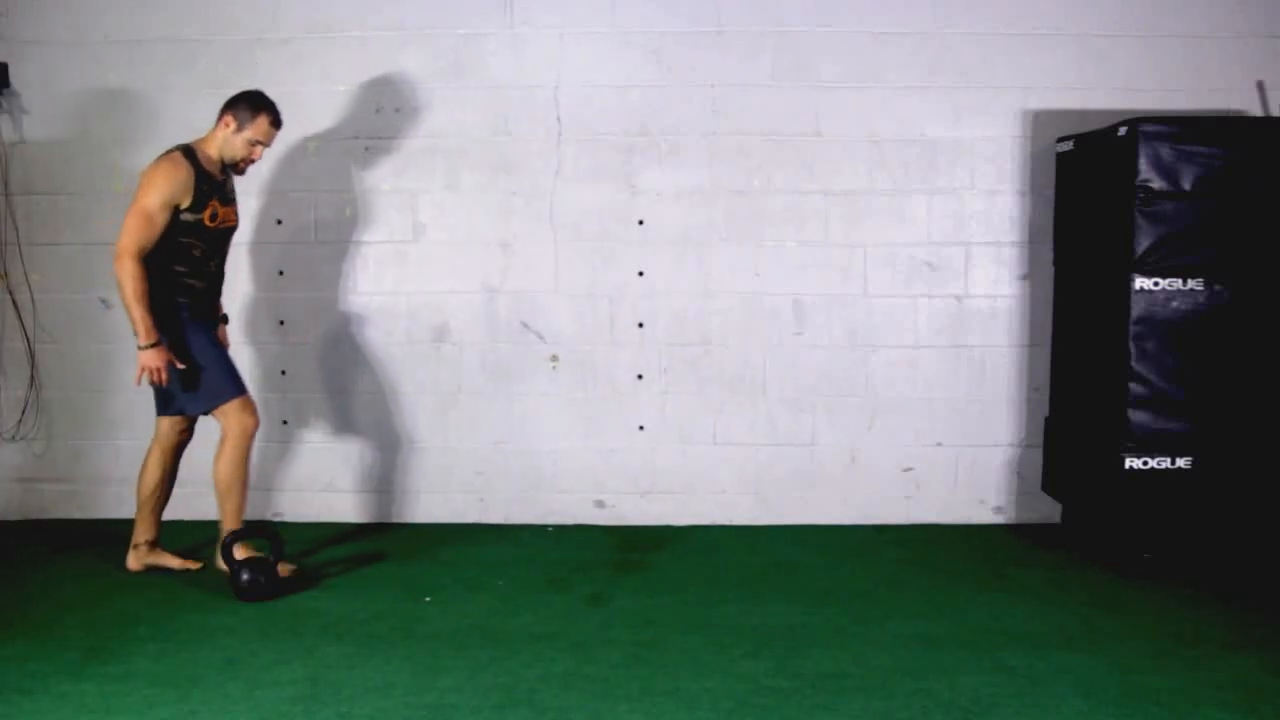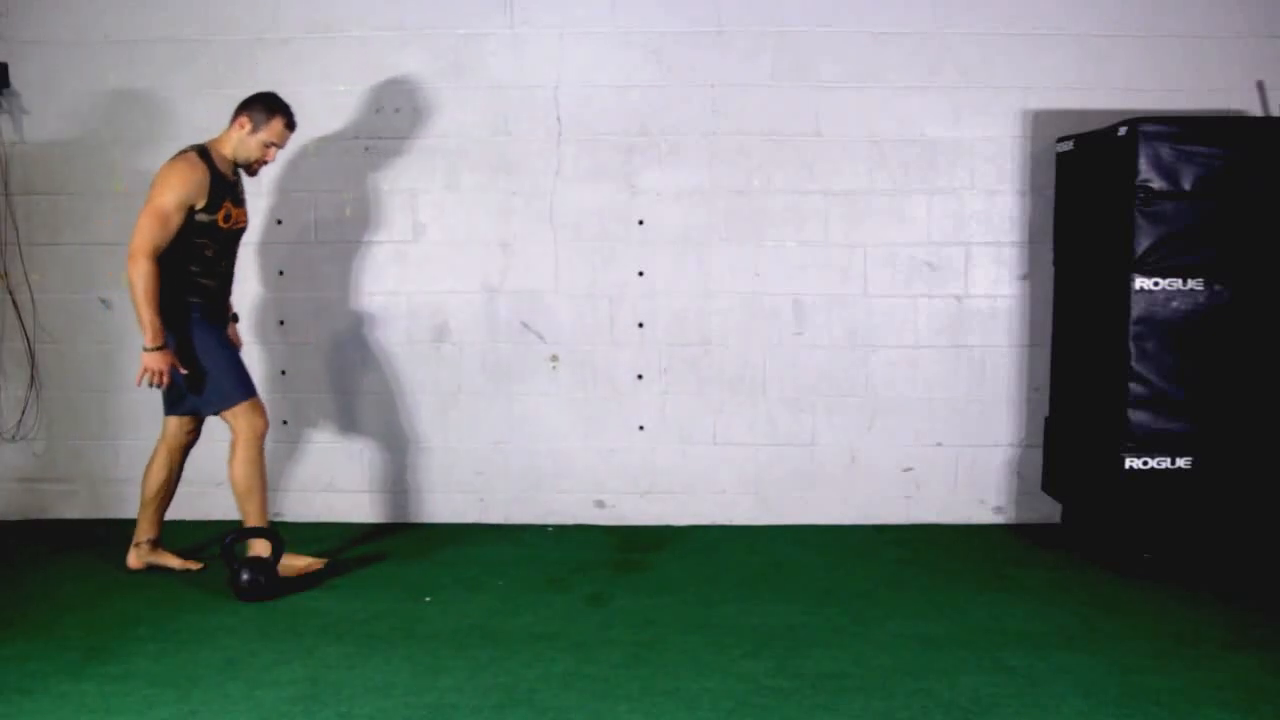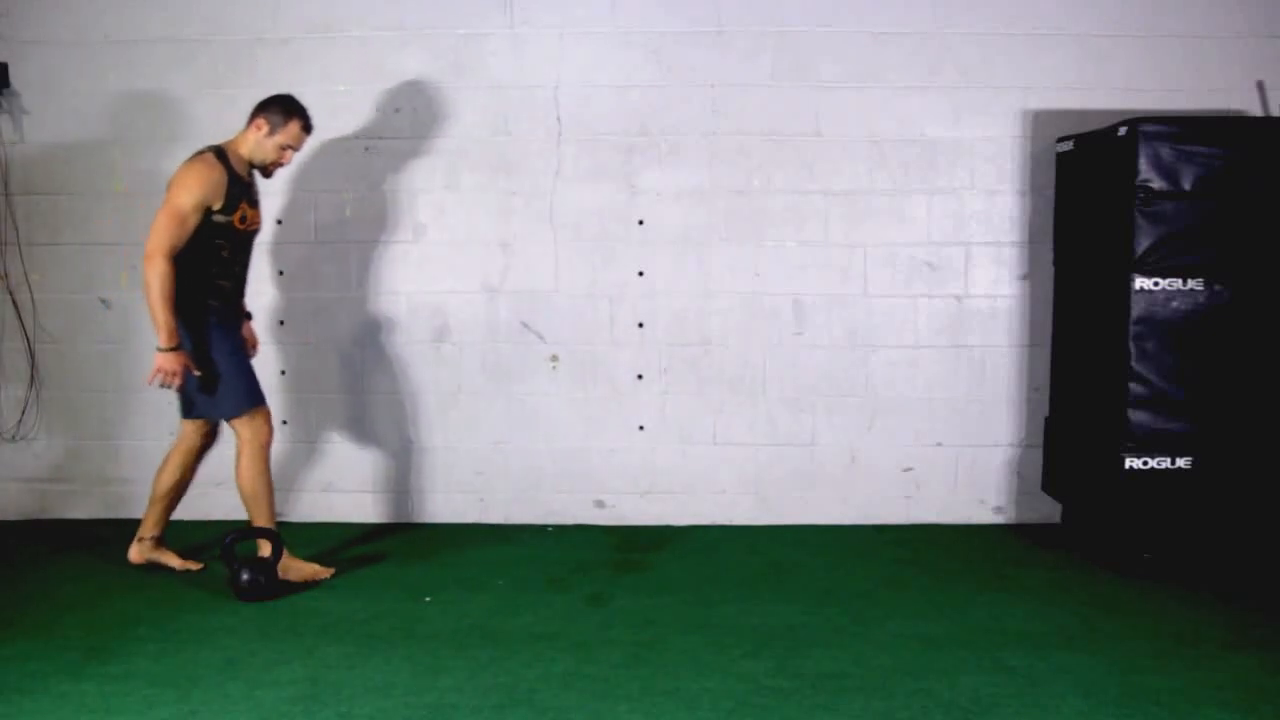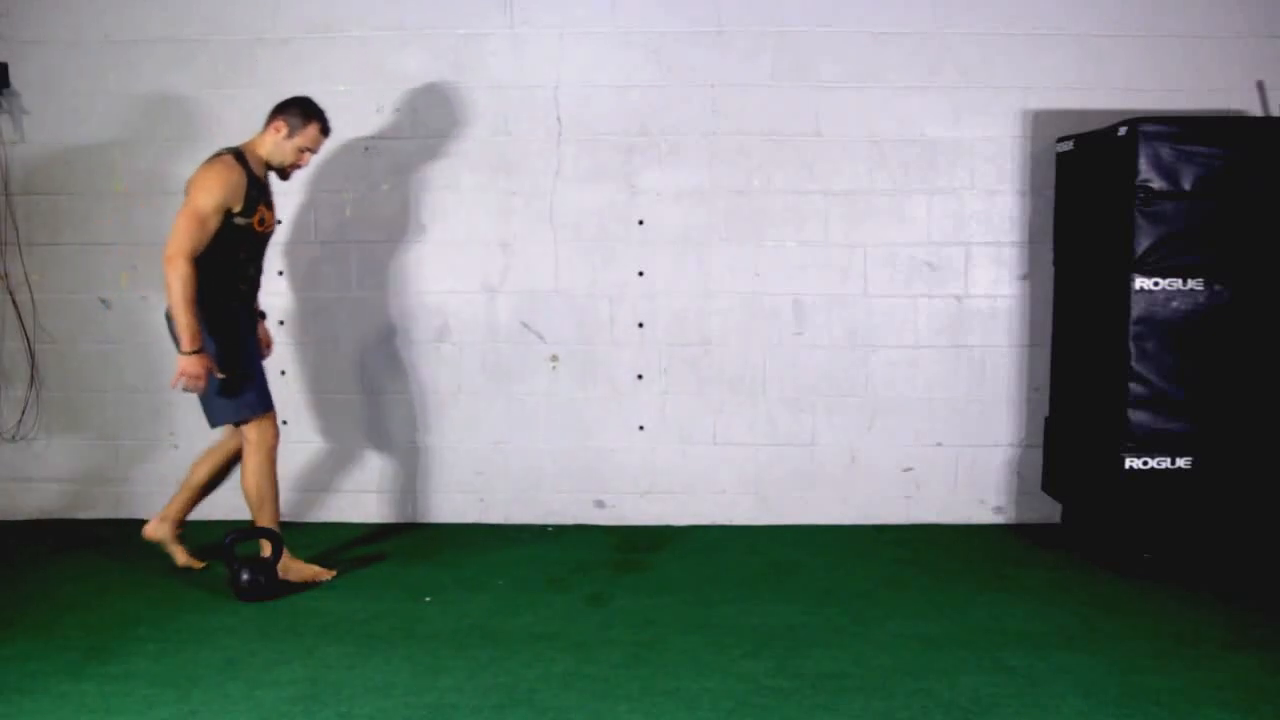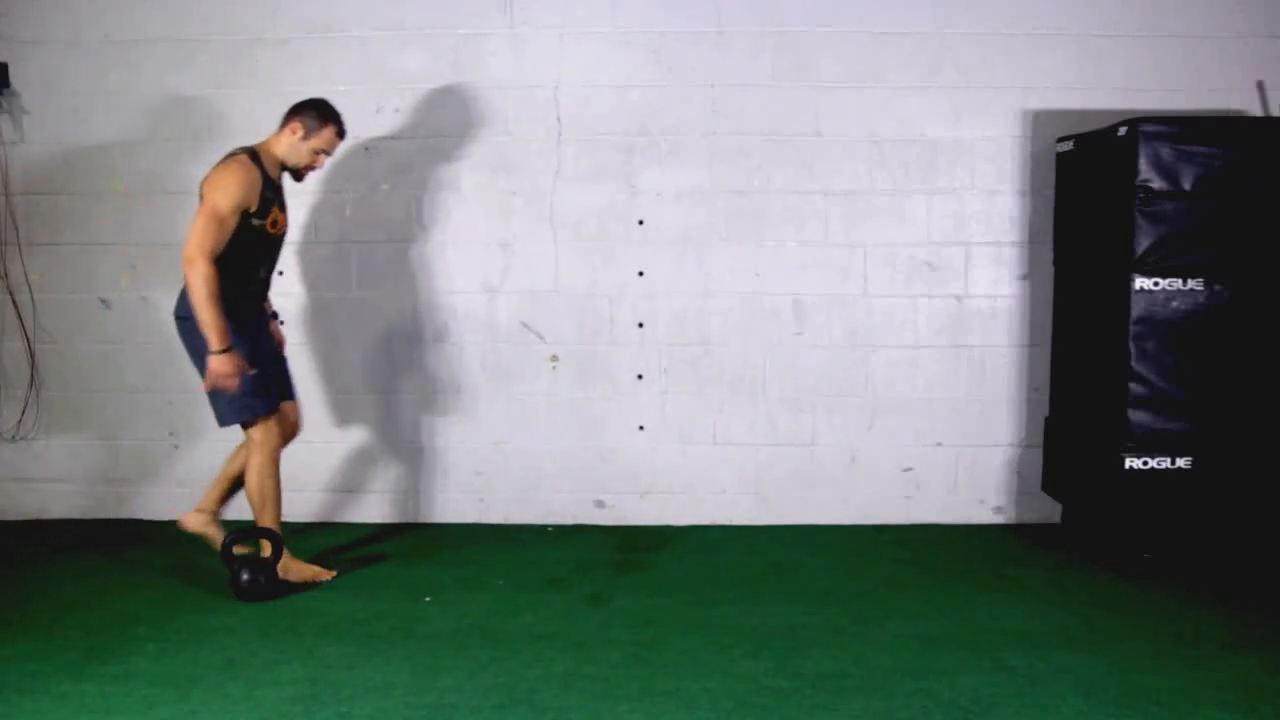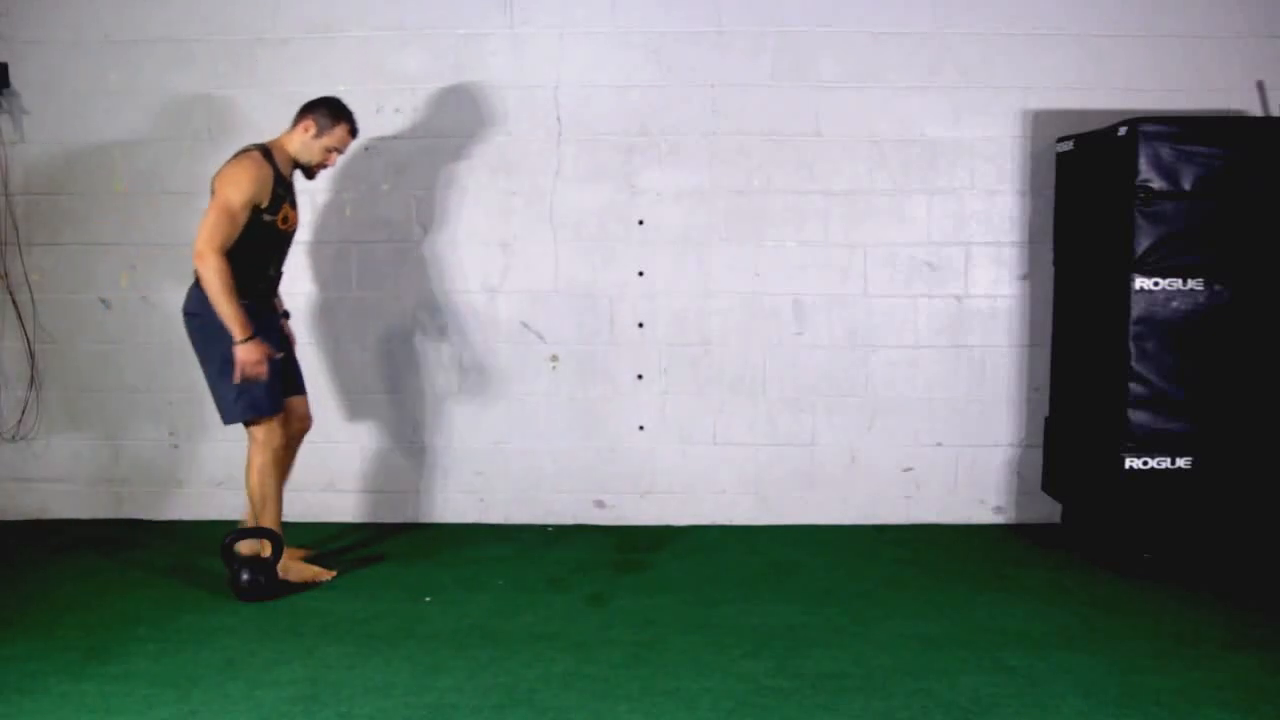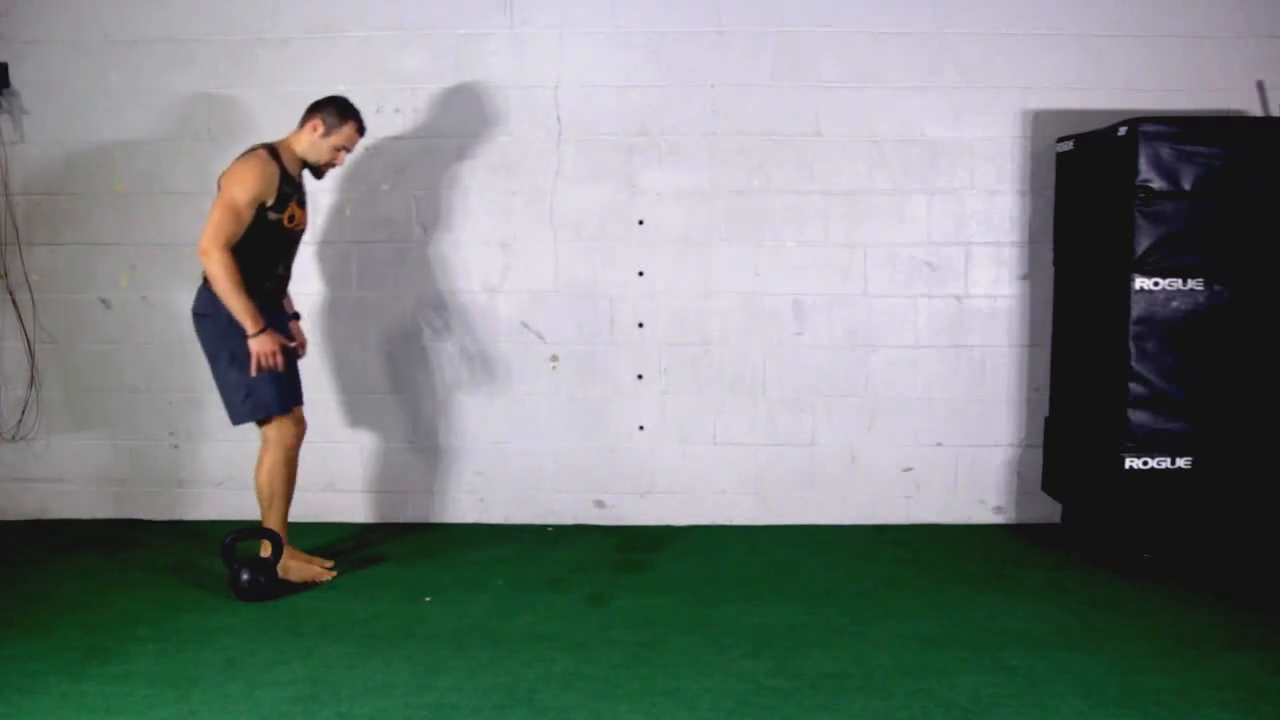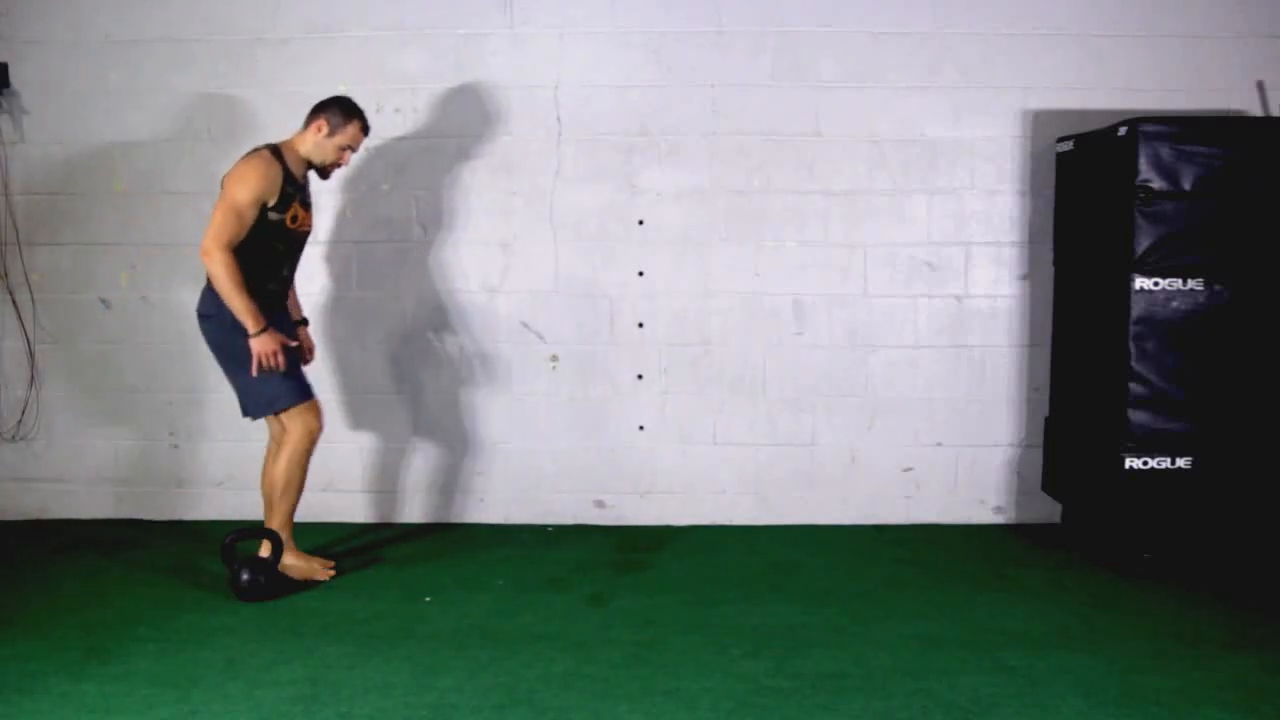
dt=0.1s
person 1, frame 1
left shoulder: (225, 178)
right shoulder: (173, 172)
right elbow: (127, 256)
left wrist: (218, 317)
right wrist: (148, 340)
left hip: (194, 318)
right hip: (171, 319)
left knee: (174, 432)
right knee: (241, 419)
left ankle: (143, 546)
right ankle: (234, 544)
person 1, frame 2
left shoulder: (232, 178)
right shoulder: (187, 173)
right elbow: (141, 255)
left wrist: (227, 318)
right wrist: (154, 341)
left hip: (203, 317)
right hip: (182, 319)
left knee: (179, 432)
right knee: (250, 421)
left ankle: (145, 545)
right ankle: (262, 550)
person 1, frame 3
left shoulder: (246, 179)
right shoulder: (204, 173)
right elbow: (157, 256)
left wrist: (242, 317)
right wrist: (168, 343)
left hip: (218, 319)
right hip: (196, 321)
left knee: (197, 435)
right knee: (255, 429)
left ankle: (147, 540)
right ankle: (270, 553)
person 1, frame 4
left shoulder: (259, 180)
right shoulder: (224, 175)
right elbow: (178, 259)
left wrist: (256, 318)
right wrist: (192, 347)
left hip: (233, 320)
right hip: (207, 322)
left knee: (241, 436)
right knee: (259, 434)
left ankle: (167, 523)
right ankle: (274, 556)
person 1, frame 5
left shoulder: (272, 180)
right shoulder: (239, 174)
right elbow: (197, 259)
left wrist: (267, 316)
right wrist: (218, 346)
left hip: (244, 316)
right hip: (216, 320)
left knee: (285, 423)
right knee: (264, 432)
left ankle: (206, 511)
right ankle: (276, 556)
person 1, frame 6
left shoulder: (284, 178)
right shoulder: (251, 170)
right elbow: (208, 253)
left wrist: (278, 317)
right wrist: (243, 337)
left hip: (254, 313)
right hip: (222, 315)
left knee: (296, 418)
right knee: (270, 433)
left ankle: (256, 532)
right ankle: (274, 555)
person 1, frame 7
left shoulder: (294, 178)
right shoulder: (258, 169)
right elbow: (212, 249)
left wrist: (288, 317)
right wrist: (255, 329)
left hip: (262, 312)
right hip: (230, 315)
left knee: (290, 429)
right knee: (281, 432)
left ankle: (276, 541)
right ankle: (277, 555)
person 1, frame 8
left shoulder: (300, 181)
right shoulder: (261, 169)
right elbow: (214, 249)
left wrist: (298, 323)
right wrist: (257, 329)
left hip: (268, 315)
right hip: (236, 316)
left knee: (286, 431)
right knee: (304, 421)
left ankle: (280, 545)
right ankle: (278, 545)
